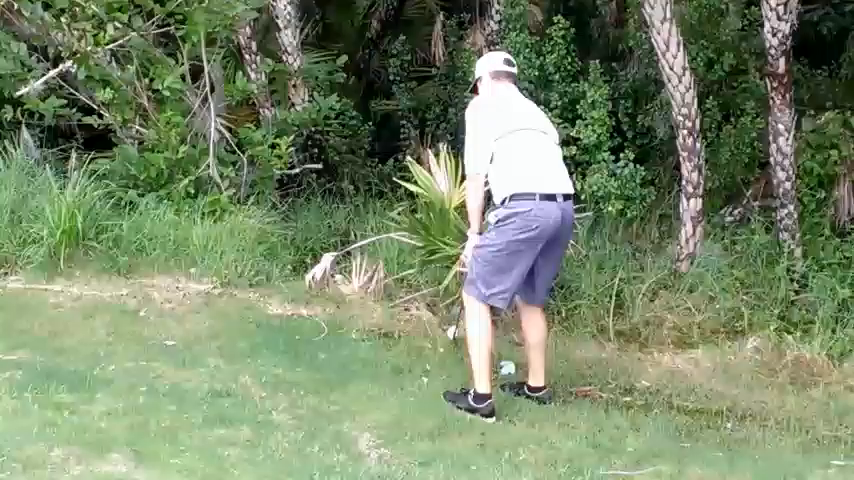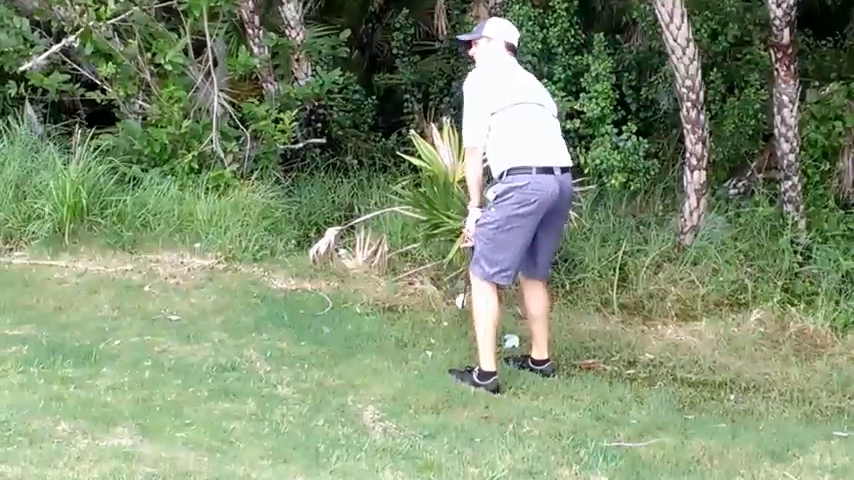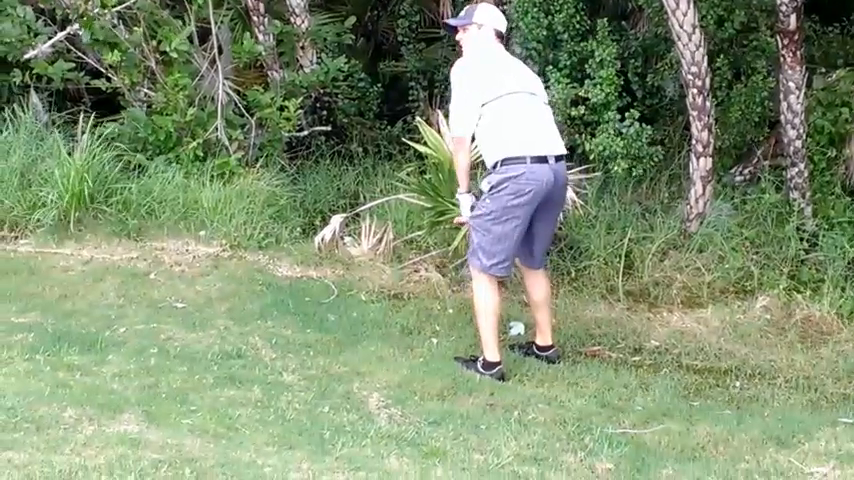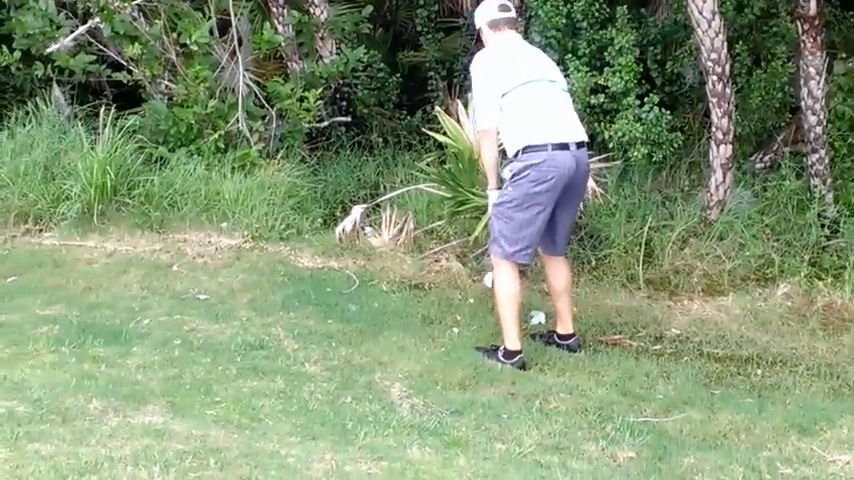
dt=0.4s
person 1, frame 1
left shoulder: (483, 105)
right shoulder: (534, 111)
left elbow: (476, 175)
left wrist: (473, 234)
left hip: (525, 207)
right hip: (563, 207)
left knee: (476, 296)
right knee: (530, 300)
left ankle: (481, 396)
right ankle: (537, 385)
person 1, frame 2
left shoulder: (480, 76)
right shoulder: (531, 81)
left elbow: (473, 148)
left wrist: (474, 207)
left hip: (523, 181)
right hip: (561, 179)
left knee: (483, 276)
right knee: (532, 274)
left ankle: (485, 373)
right ankle: (540, 358)
person 1, frame 3
left shoulder: (468, 66)
right shoulder: (521, 68)
left elbow: (460, 137)
left wrist: (464, 192)
left hip: (517, 170)
right hip: (556, 167)
left knee: (482, 267)
right knee: (532, 262)
left ankle: (490, 362)
right ankle: (544, 344)
person 1, frame 4
left shoulder: (487, 58)
right shoulder: (540, 57)
left elbow: (487, 131)
left wrist: (493, 189)
left hip: (538, 158)
right hip: (576, 154)
left knee: (503, 255)
right knee: (553, 249)
left ankle: (511, 351)
right ankle: (565, 333)
